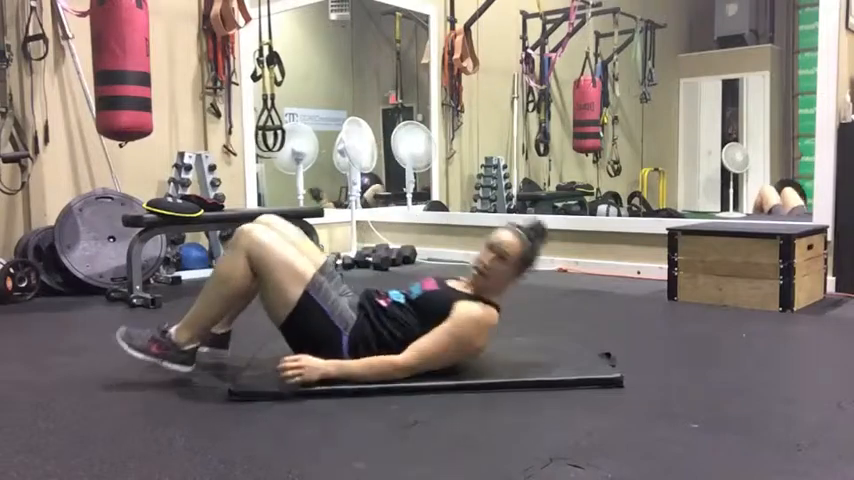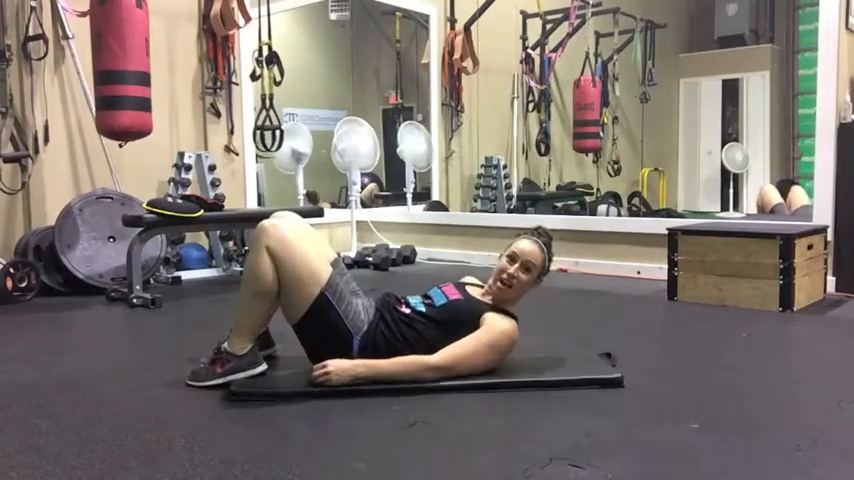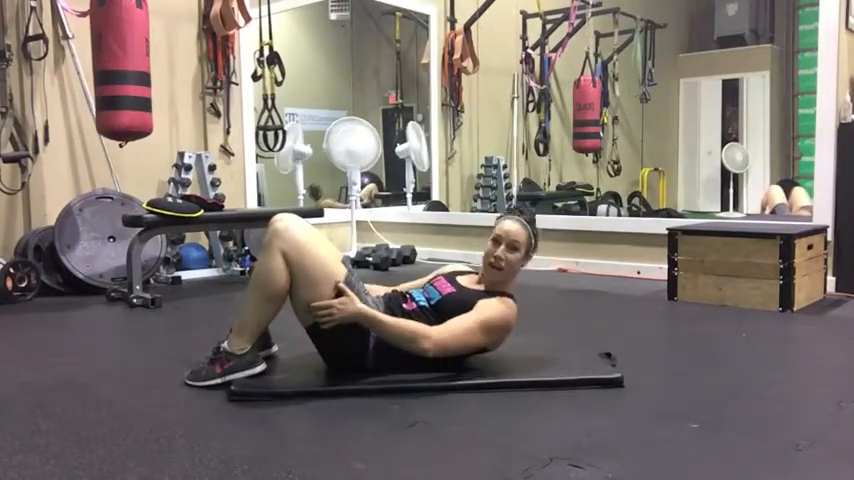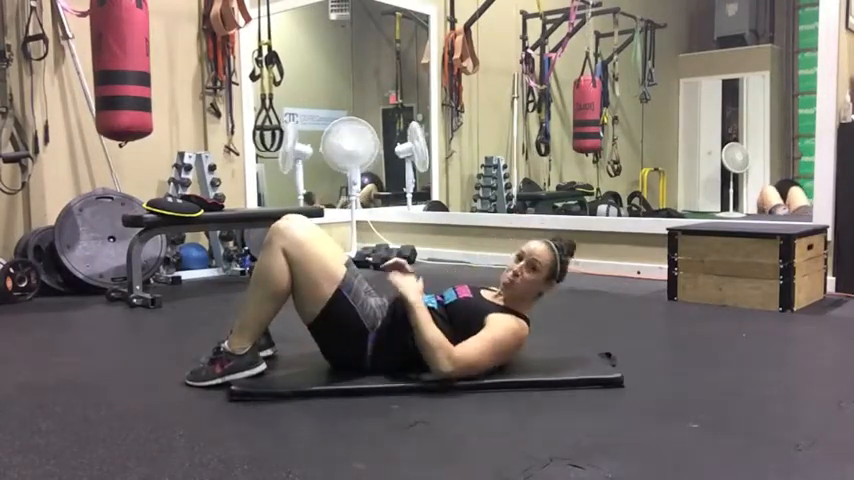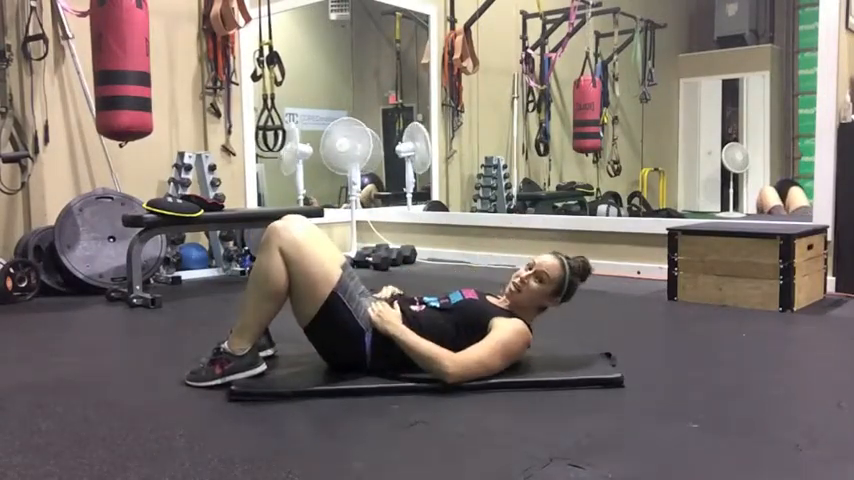
dt=1s
person 1, frame 1
left shoulder: (480, 315)
right shoulder: (466, 286)
left elbow: (404, 364)
left wrist: (326, 368)
left hip: (345, 339)
right hip: (352, 311)
left knee: (250, 239)
right knee: (268, 225)
left ankle: (180, 343)
right ankle: (215, 329)
person 1, frame 2
left shoulder: (501, 328)
right shoulder: (472, 284)
left elbow: (435, 366)
left wrist: (355, 369)
left hip: (356, 341)
right hip: (365, 313)
left knee: (271, 236)
right knee: (282, 222)
left ankle: (238, 354)
right ankle: (256, 336)
person 1, frame 3
left shoulder: (500, 310)
right shoulder: (460, 271)
left elbow: (430, 342)
left wrist: (360, 312)
right wrist: (348, 287)
left hip: (366, 344)
right hip: (372, 317)
left knee: (285, 237)
right knee: (284, 226)
left ankle: (238, 352)
right ankle: (254, 337)
person 1, frame 4
left shoulder: (511, 327)
right shoulder: (492, 296)
left elbow: (447, 364)
left wrist: (414, 299)
right wrist: (412, 284)
left hip: (366, 340)
right hip: (375, 316)
left knee: (286, 236)
right knee: (291, 227)
left ankle: (239, 353)
right ankle: (255, 336)
person 1, frame 5
left shoulder: (515, 331)
right shoulder: (495, 304)
left elbow: (452, 368)
left wrist: (394, 328)
right wrist: (398, 298)
left hip: (364, 341)
right hip: (372, 316)
left knee: (284, 236)
right knee: (291, 227)
left ankle: (238, 353)
right ankle: (255, 335)
